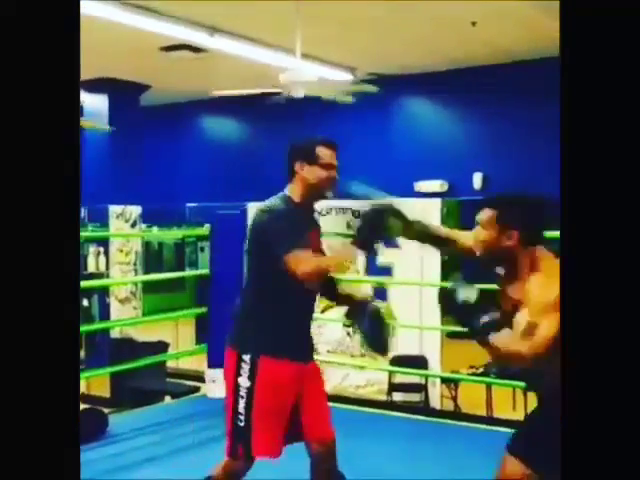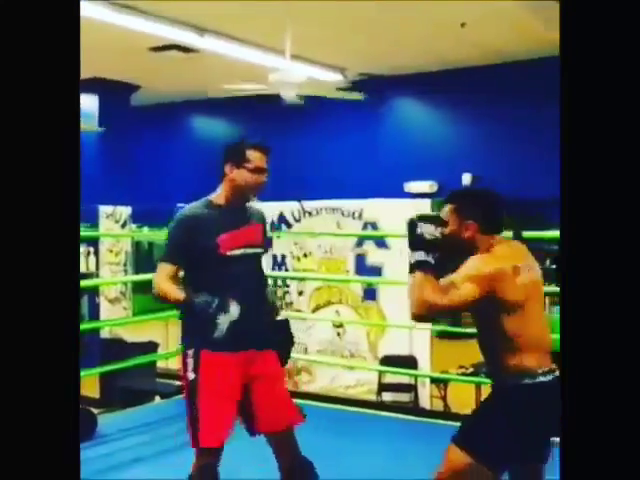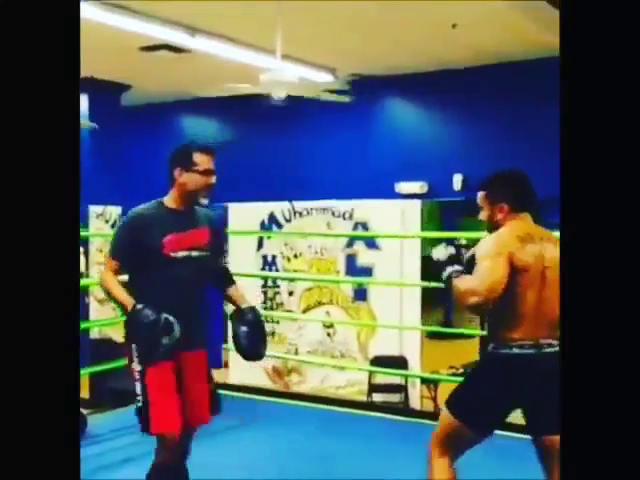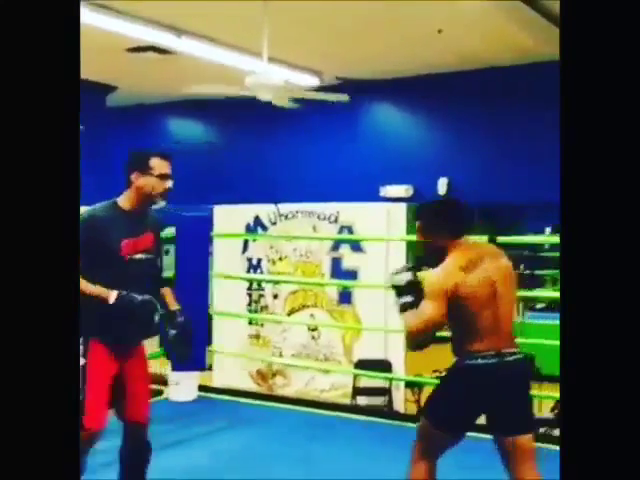
dt=0.3s
person 1, frame 1
left shoulder: (309, 218)
right shoulder: (272, 214)
right elbow: (304, 272)
left wrist: (354, 301)
right wrist: (352, 249)
left hip: (299, 352)
right hip: (259, 353)
left knee: (323, 450)
person 1, frame 2
left shoulder: (257, 217)
right shoulder: (192, 220)
right elbow: (161, 283)
left wrist: (273, 318)
right wrist: (191, 301)
left hip: (258, 345)
right hip: (211, 349)
left knee: (283, 435)
right knee: (209, 450)
person 1, frame 3
left shoulder: (207, 221)
right shoulder: (139, 220)
left elbow: (219, 274)
right elbow: (107, 275)
left wrist: (245, 308)
right wrist: (136, 310)
left hip: (192, 340)
right hip: (151, 342)
left knee: (186, 430)
right knee: (169, 436)
person 1, frame 4
left shoulder: (152, 222)
right shoulder: (96, 220)
right elbow: (76, 279)
left wrist: (175, 312)
right wrist: (115, 297)
left hip: (130, 337)
right hip: (96, 337)
left knee: (138, 425)
right knee: (90, 428)
person 2, frame 1
left shoulder: (546, 285)
right shoulder: (515, 257)
left elbow: (520, 354)
right elbow: (454, 239)
left wrist: (481, 321)
right wrist: (408, 226)
left hip: (555, 402)
right hip: (551, 395)
person 2, frame 2
left shoulder: (489, 267)
right shoulder: (511, 252)
left elbow: (421, 308)
left wrist: (421, 253)
left hip: (521, 395)
right hip: (542, 390)
person 2, frame 3
left shoulder: (499, 242)
right shoulder: (553, 246)
left elbow: (476, 296)
left wrist: (451, 268)
left hip: (506, 363)
right hip: (548, 362)
left knee: (442, 446)
person 2, frame 4
left shoulder: (444, 275)
right shoulder: (499, 257)
left elbow: (416, 336)
left wrist: (406, 294)
left hip: (472, 374)
right hip: (513, 369)
left knee: (424, 453)
